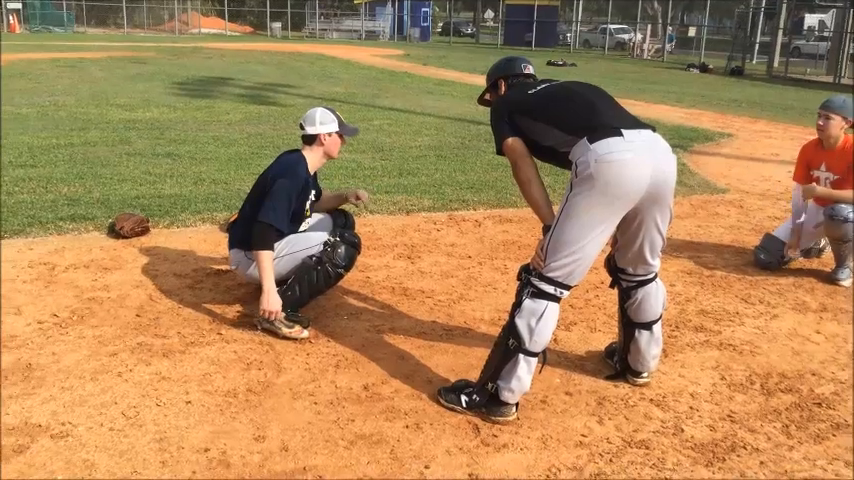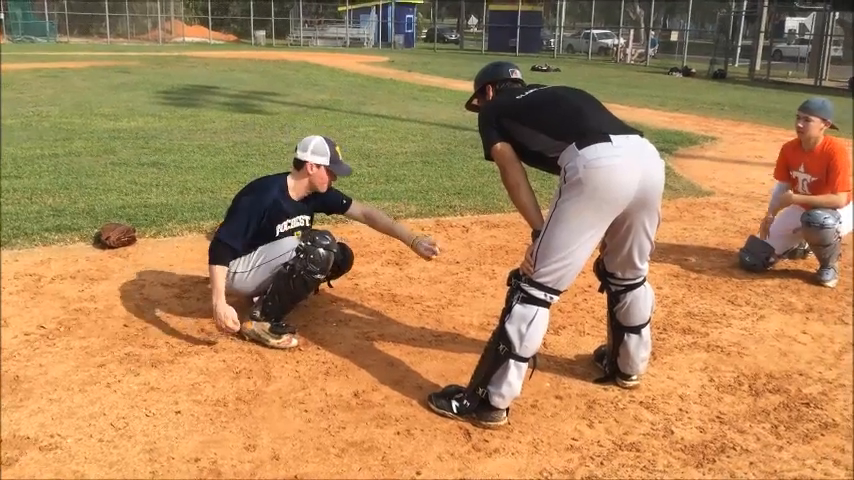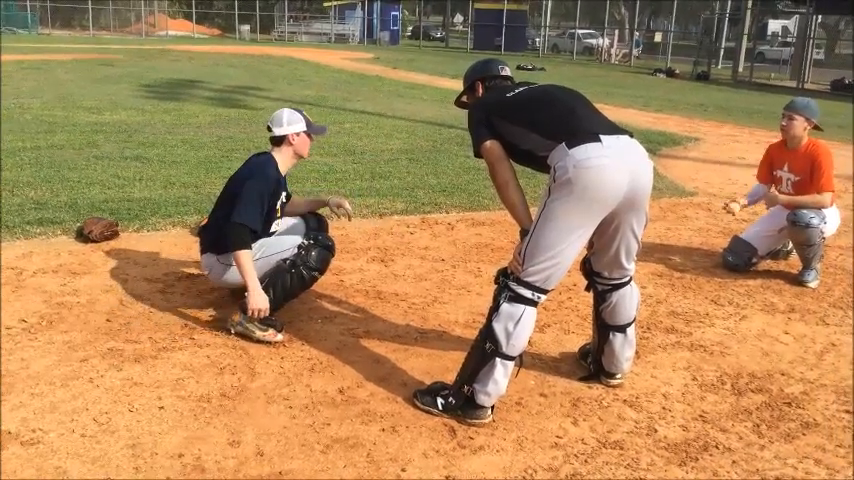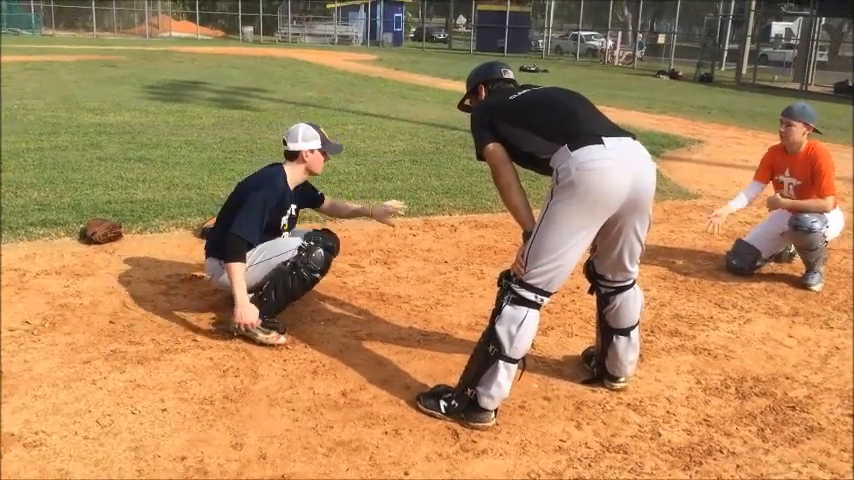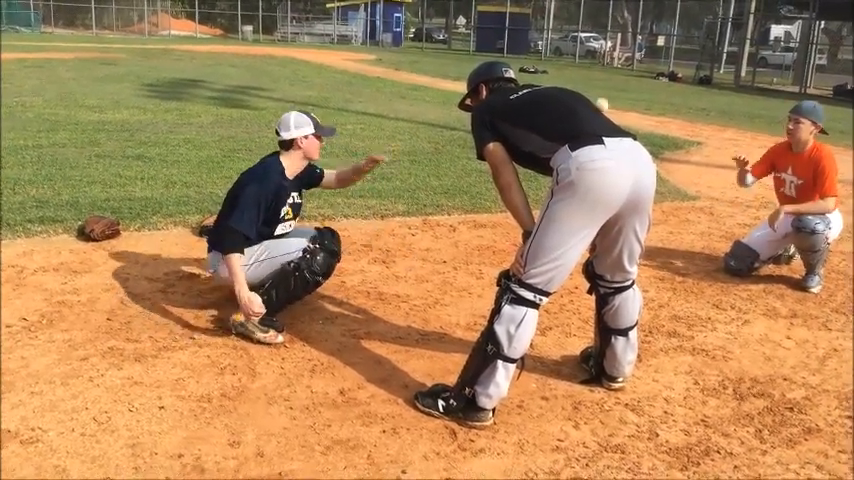
dt=1s
person 1, frame 1
left shoulder: (505, 104)
right shoulder: (570, 90)
left elbow: (523, 164)
left wrist: (550, 228)
left hip: (611, 161)
right hip: (660, 153)
left knee: (546, 280)
right knee: (641, 269)
left ankle: (499, 395)
right ankle: (638, 362)
person 1, frame 2
left shoulder: (493, 110)
right shoulder: (558, 95)
left elbow: (511, 169)
left wrist: (539, 232)
left hip: (599, 167)
right hip: (647, 158)
left knee: (535, 285)
right knee: (628, 273)
left ankle: (488, 400)
right ankle: (627, 365)
person 1, frame 3
left shoulder: (483, 106)
right shoulder: (548, 93)
left elbow: (501, 167)
left wrist: (528, 232)
left hip: (589, 167)
right hip: (637, 159)
left knee: (523, 285)
right knee: (615, 273)
left ankle: (474, 397)
right ankle: (611, 364)
person 1, frame 4
left shoulder: (485, 109)
right shoulder: (550, 96)
left elbow: (503, 171)
left wrist: (531, 234)
left hip: (591, 168)
right hip: (639, 161)
left knee: (525, 287)
right knee: (618, 275)
left ankle: (477, 400)
right ankle: (615, 367)
person 1, frame 5
left shoulder: (486, 109)
right shoulder: (551, 96)
left elbow: (504, 171)
left wrist: (531, 234)
left hip: (592, 169)
right hip: (640, 162)
left knee: (525, 287)
right knee: (617, 275)
left ankle: (475, 400)
right ankle: (613, 367)
person 2, frame 1
left shoulder: (305, 167)
right shoulder: (292, 172)
left elbow: (317, 203)
right elbow: (263, 233)
left wrist: (346, 196)
right wrist: (269, 291)
left hip: (276, 241)
right hip: (252, 256)
left knee: (341, 221)
right knee: (346, 244)
left ankle: (285, 281)
right ankle: (279, 310)
person 2, frame 2
left shoulder: (316, 193)
right shoulder: (263, 196)
left elbow: (363, 212)
right elbow: (220, 248)
left wrist: (413, 240)
right wrist: (220, 304)
left hip: (269, 262)
right hip: (240, 270)
left knee: (341, 256)
right knee: (320, 246)
left ankle: (274, 294)
right ankle: (262, 319)
person 2, frame 3
left shoulder: (274, 167)
right shoulder: (264, 174)
left elbow: (286, 206)
right elbow: (238, 236)
left wrist: (326, 201)
right wrist: (254, 290)
right hip: (225, 259)
left knee: (314, 225)
right knee: (319, 247)
left ankle: (266, 283)
right ankle: (249, 315)
person 2, frame 4
left shoulder: (295, 182)
right shoulder: (268, 188)
left elbow: (328, 205)
right elbow: (233, 246)
left wrist: (370, 212)
right wrist: (242, 302)
right hip: (226, 266)
left knee: (327, 241)
right knee: (318, 251)
left ankle: (258, 289)
right ankle: (256, 316)
person 2, frame 5
left shoulder: (297, 168)
right shoulder: (263, 180)
left elbow: (336, 178)
right elbow: (232, 240)
left wrist: (362, 168)
right wrist: (243, 293)
left hip: (258, 248)
right hip: (230, 260)
left knee: (327, 240)
right knee: (322, 254)
left ankle: (262, 288)
right ankle: (250, 316)
person 3, frame 1
right shoulder: (809, 149)
right elbow: (800, 194)
left wrist: (819, 191)
right wrist: (796, 233)
right hip: (818, 208)
right knee: (766, 257)
right ankle: (816, 244)
person 3, frame 2
left shoulder: (836, 151)
right shoulder: (788, 149)
left elbow: (840, 200)
right elbow: (782, 186)
left wrist: (795, 198)
right wrist: (770, 214)
left hip: (837, 213)
right hip: (800, 210)
left knee: (817, 220)
right knee: (750, 260)
left ankle: (829, 265)
right ankle: (800, 246)
person 3, frame 3
left shoulder: (819, 152)
right shoulder: (774, 150)
left elbow: (825, 200)
right elbow: (763, 188)
left wrist: (781, 199)
right wrist: (744, 201)
left hip: (820, 215)
right hip: (784, 212)
left knee: (802, 220)
right knee: (734, 260)
left ankle: (812, 266)
right ankle: (783, 247)
person 3, frame 4
left shoulder: (819, 155)
right shoulder: (774, 152)
left elbow: (827, 204)
right elbow: (754, 188)
left wrist: (783, 203)
right wrist: (727, 209)
left hip: (823, 217)
right hip: (787, 214)
left knee: (805, 224)
right knee: (737, 263)
left ankle: (815, 269)
right ankle: (786, 249)
person 3, frame 5
left shoulder: (822, 156)
right shoulder: (778, 150)
left elbow: (828, 205)
right elbow: (747, 181)
left wrist: (785, 208)
right wrist: (742, 170)
left hip: (821, 219)
right hip: (787, 216)
left knee: (807, 225)
right knee: (735, 264)
left ankle: (814, 271)
right ankle: (785, 250)
